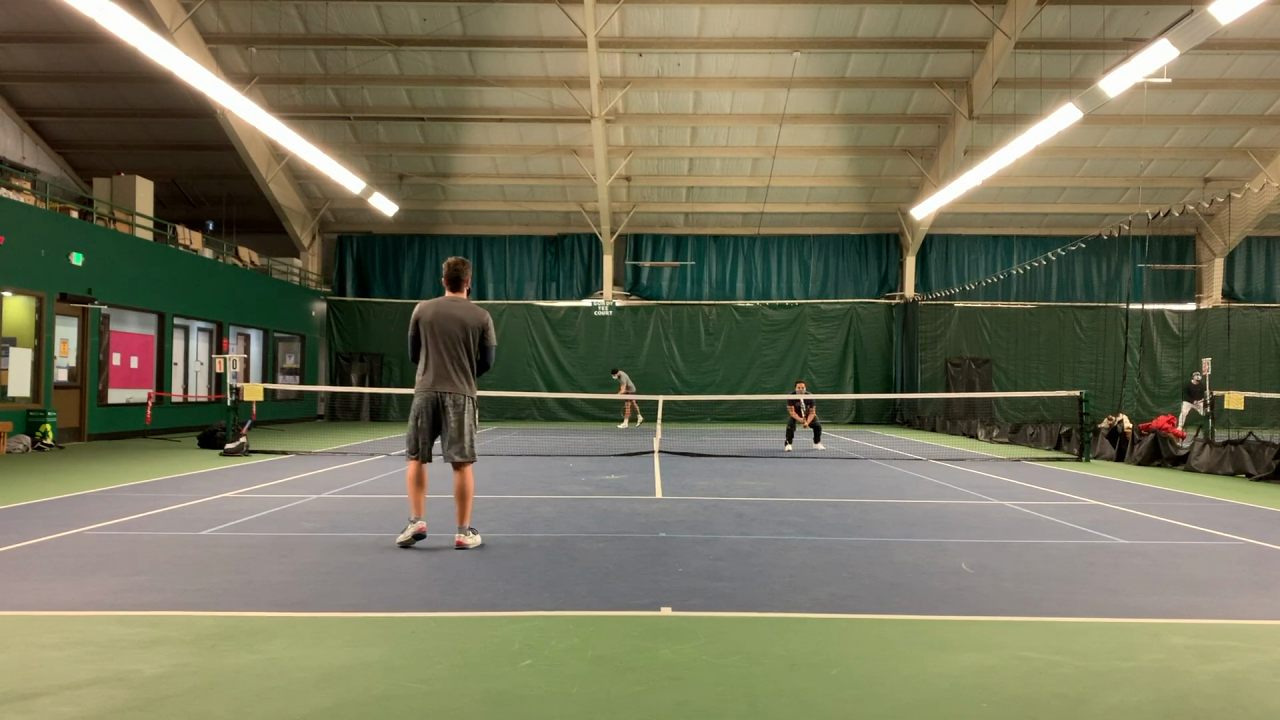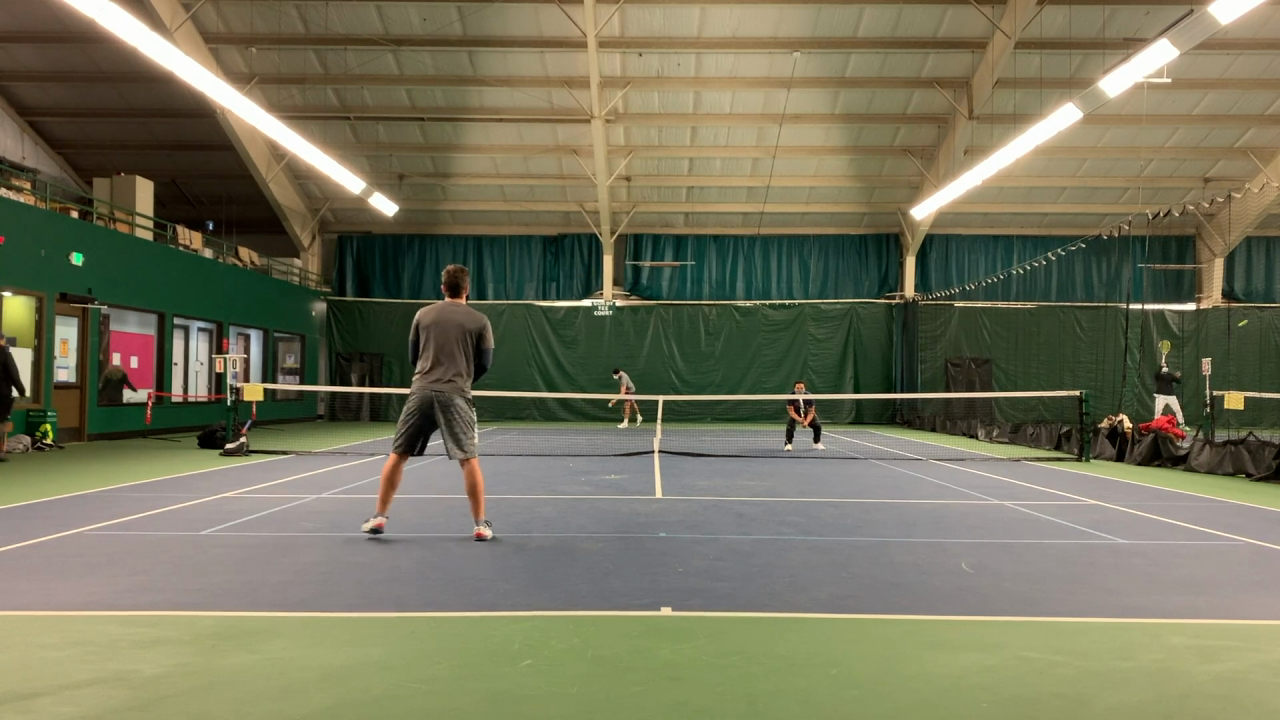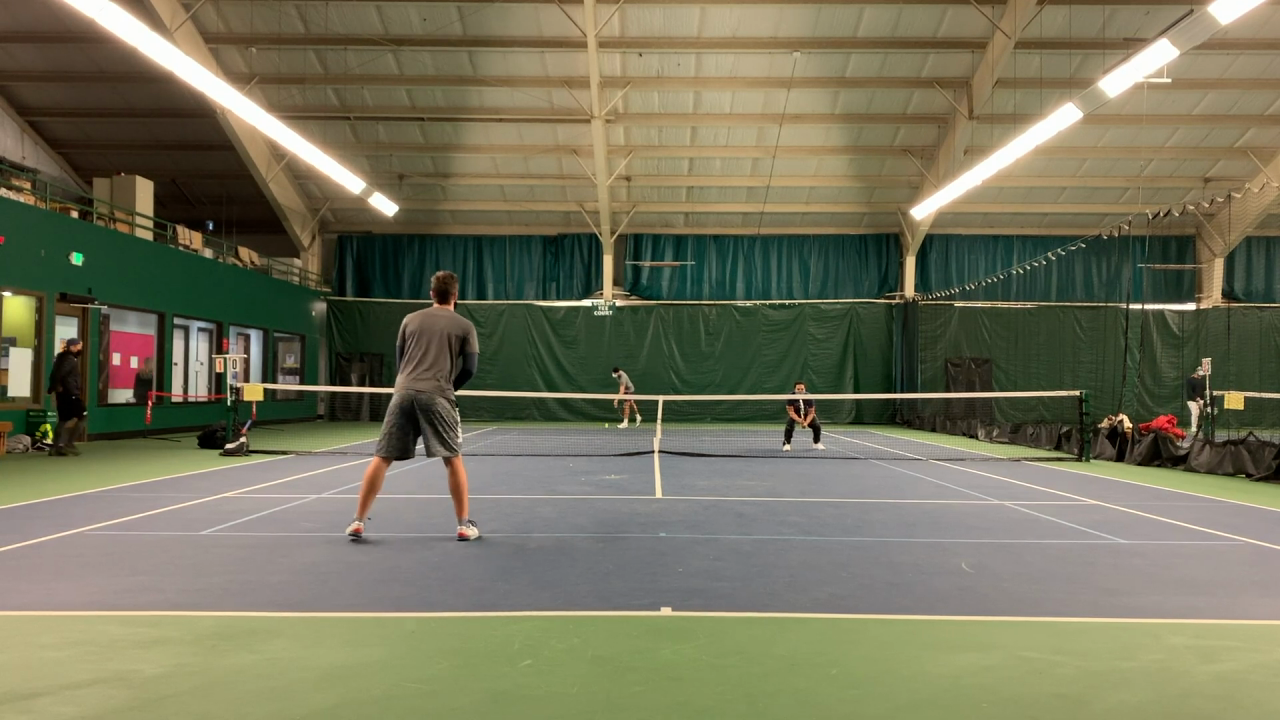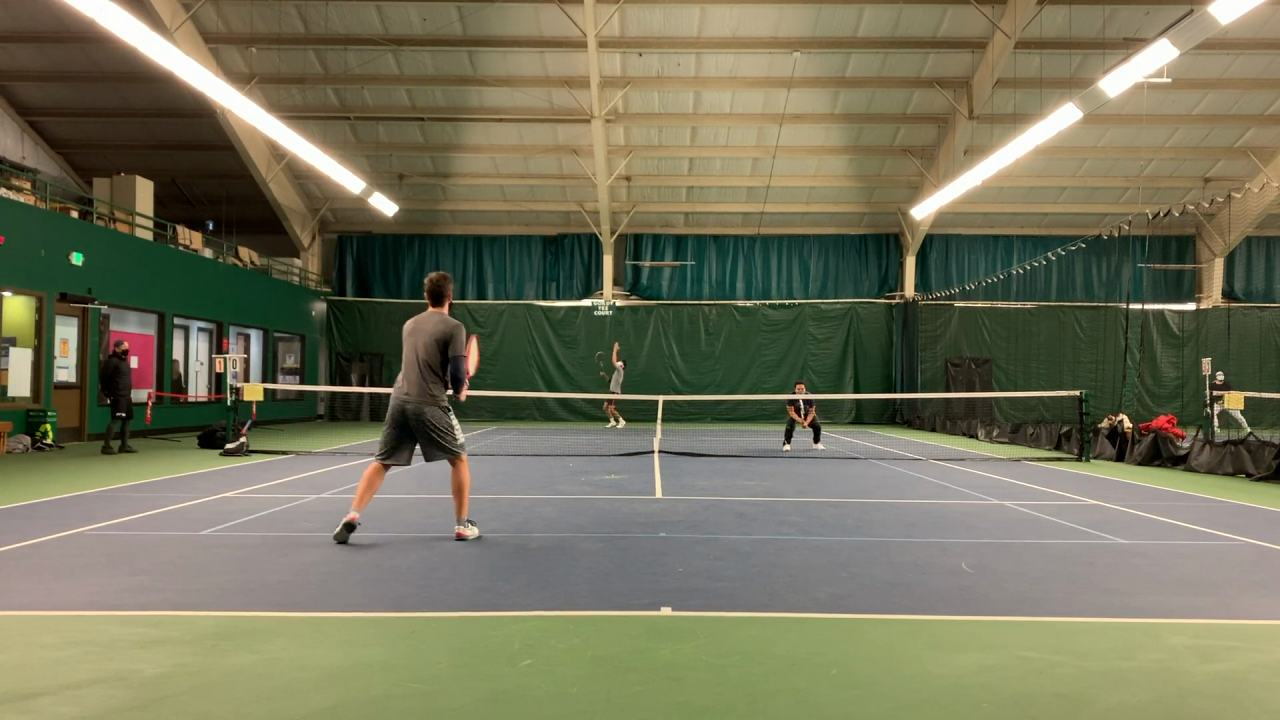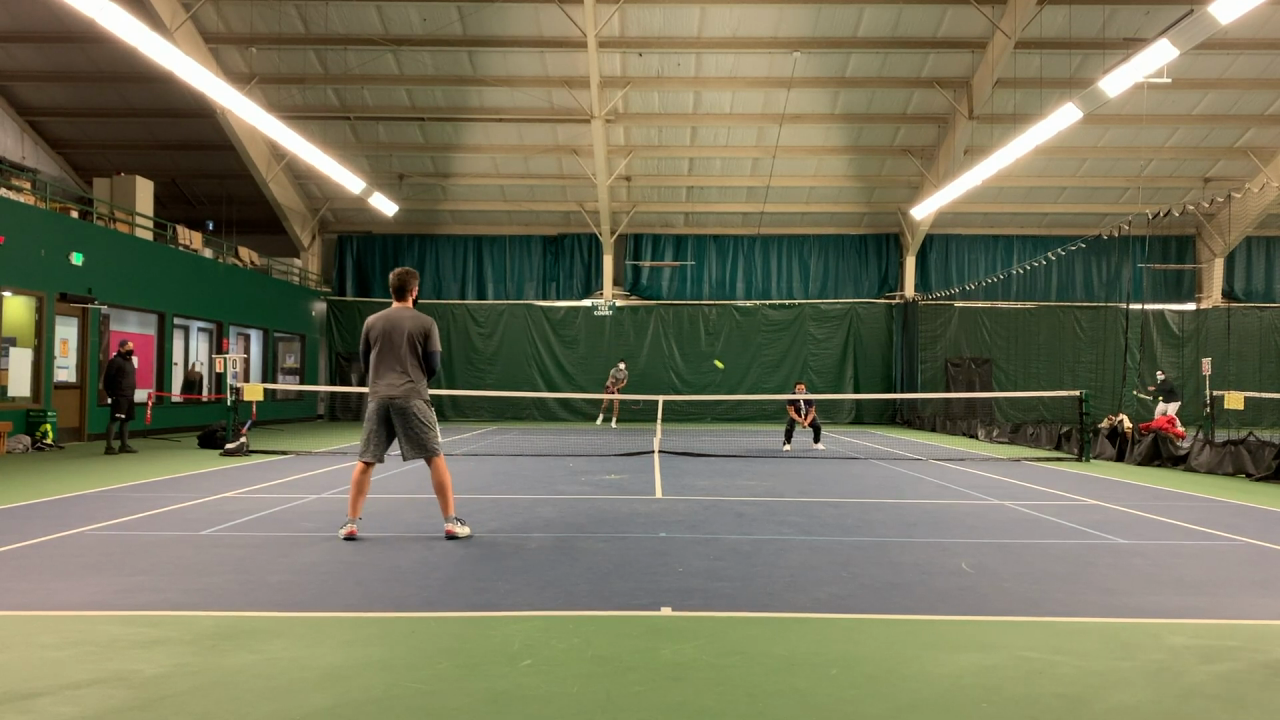
dt=1s
person 1, frame 1
left shoulder: (422, 310)
right shoulder: (481, 316)
left elbow: (413, 353)
right elbow: (487, 361)
left hip: (426, 393)
right hip: (461, 395)
left knee: (416, 459)
right knee: (462, 464)
left ankle: (417, 521)
right ankle: (464, 532)
person 1, frame 2
left shoulder: (423, 315)
right shoulder: (479, 321)
left elbow: (413, 356)
right elbow: (484, 364)
left hip: (421, 392)
right hip: (456, 396)
left knee: (398, 454)
right knee: (469, 459)
left ankle: (379, 516)
right ankle: (481, 525)
person 1, frame 3
left shoulder: (410, 320)
right shoulder: (465, 326)
right elbow: (470, 369)
left hip: (404, 393)
right hip: (437, 397)
left knee: (382, 458)
right knee: (453, 460)
left ankle: (359, 521)
right ankle: (464, 525)
person 1, frame 4
left shoulder: (410, 325)
right shoulder: (454, 328)
right elbow: (457, 372)
right wrist: (460, 389)
left hip: (399, 402)
right hip: (430, 405)
left knee: (381, 463)
right knee: (459, 460)
left ankle: (353, 515)
right ankle: (462, 525)
person 1, frame 5
left shoulder: (372, 322)
right shoulder: (426, 323)
left elbow: (365, 362)
right elbow: (433, 367)
left hip: (379, 399)
right hip: (413, 400)
left knee: (365, 461)
right knee: (435, 459)
left ankle: (351, 523)
right ankle: (451, 523)
